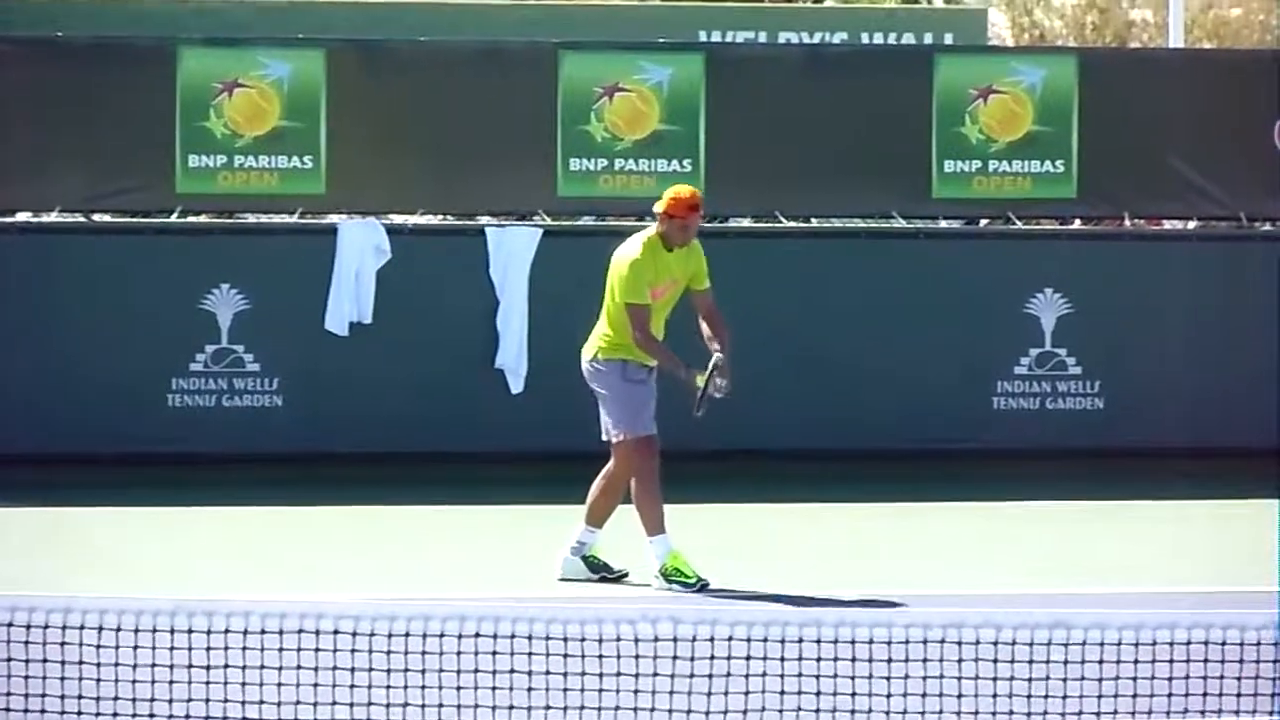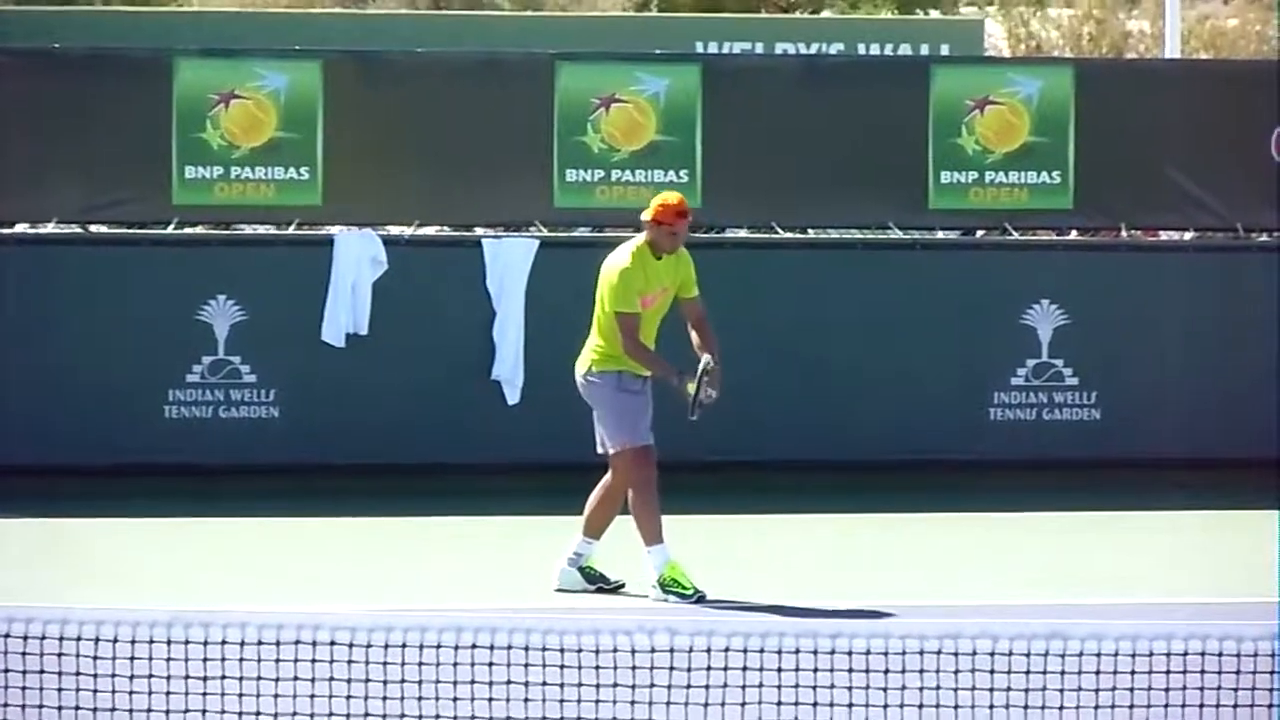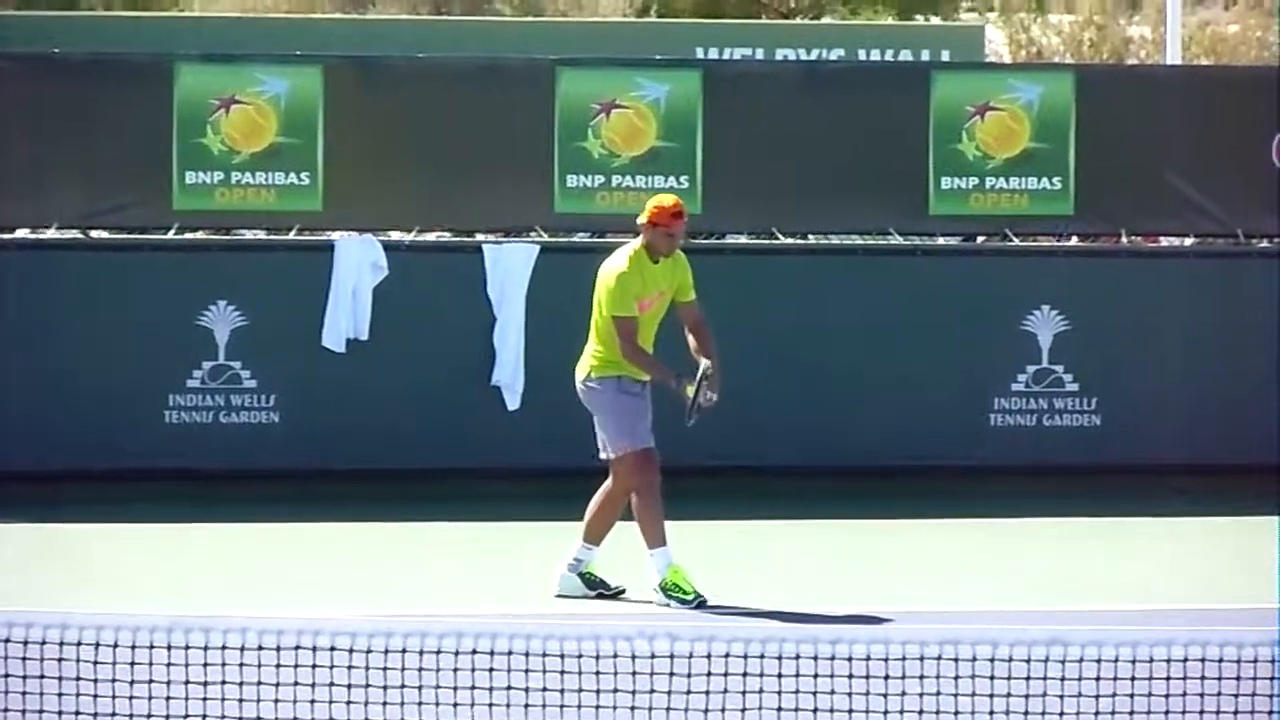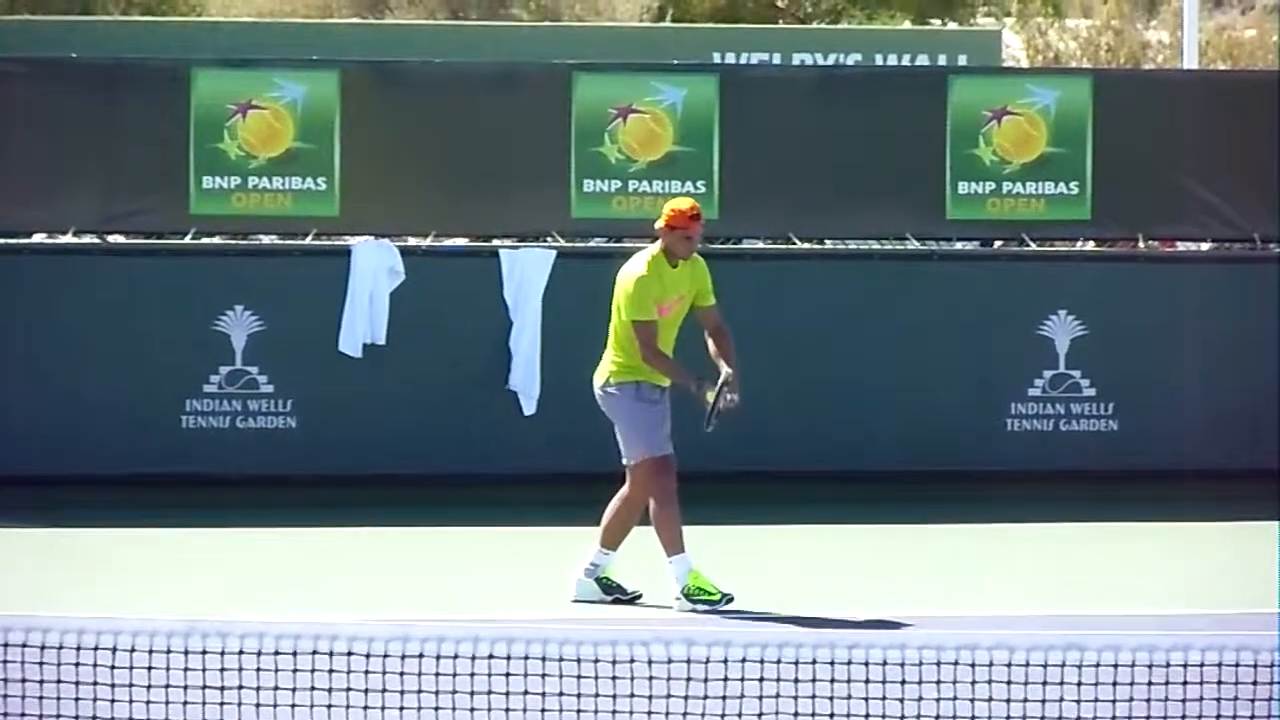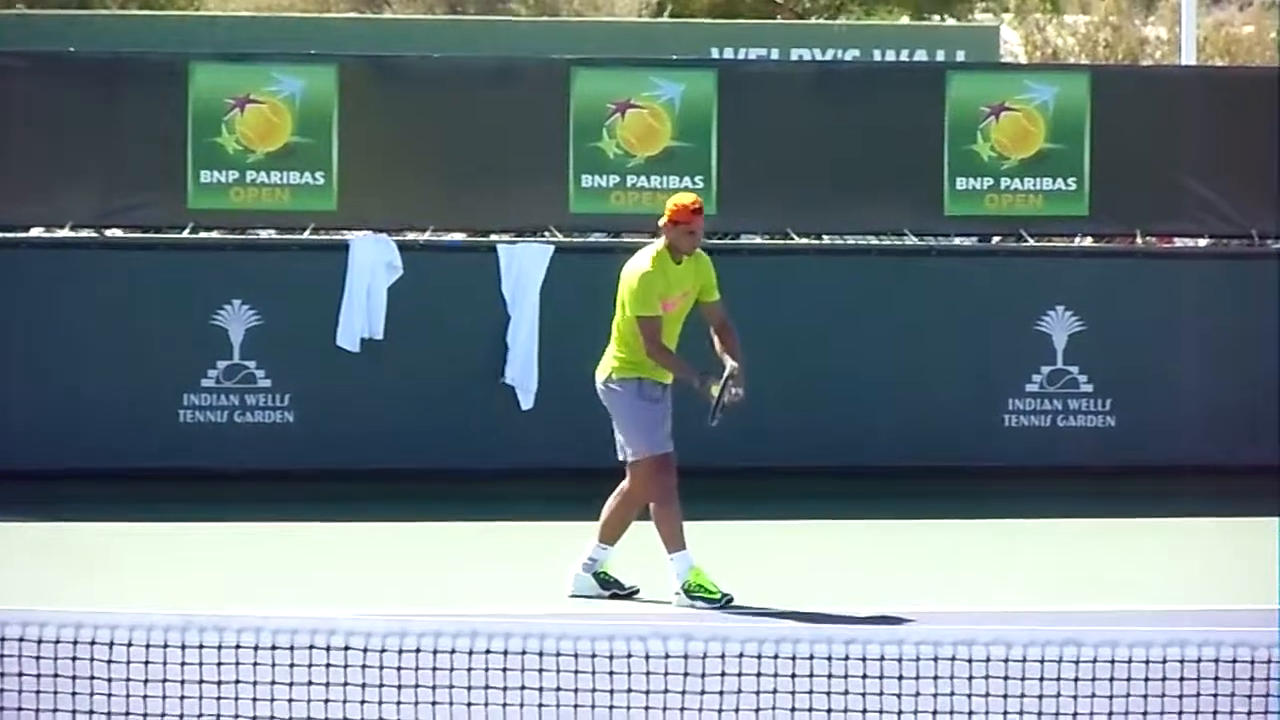
dt=0.1s
person 1, frame 1
left shoulder: (692, 252)
right shoulder: (634, 259)
left elbow: (708, 312)
right elbow: (640, 334)
left wrist: (721, 357)
right wrist: (685, 372)
left hip: (638, 364)
right hip: (613, 361)
left knee: (624, 462)
right knee: (645, 455)
left ankle: (578, 554)
right ankle: (665, 561)
person 1, frame 2
left shoulder: (680, 260)
right shoulder: (623, 268)
left elbow: (696, 320)
right elbow: (630, 343)
left wrist: (710, 363)
right wrist: (677, 379)
left hip: (632, 374)
right hip: (608, 372)
left knee: (622, 474)
right knee: (642, 466)
left ankle: (575, 565)
right ankle: (662, 572)
person 1, frame 3
left shoulder: (677, 263)
right shoulder: (621, 272)
left elbow: (694, 323)
right elbow: (628, 347)
left wrist: (708, 366)
right wrist: (676, 381)
left hip: (632, 379)
right hip: (607, 377)
left knee: (623, 479)
right knee: (645, 470)
left ankle: (576, 571)
right ankle: (666, 576)
person 1, frame 4
left shoulder: (696, 268)
right shoulder: (640, 276)
left elbow: (714, 328)
right elbow: (648, 351)
left wrist: (728, 371)
right wrist: (696, 385)
left hip: (651, 384)
right hip: (626, 383)
left knee: (640, 485)
right knee: (661, 478)
left ankle: (592, 576)
right ankle: (686, 582)
person 1, frame 5
left shoulder: (700, 264)
right shoulder: (644, 272)
left elbow: (719, 323)
right elbow: (653, 347)
left wrist: (733, 365)
right wrist: (699, 380)
left hip: (651, 381)
right hip: (627, 379)
left knee: (639, 481)
right knee: (662, 473)
left ankle: (590, 570)
right ankle: (686, 578)
